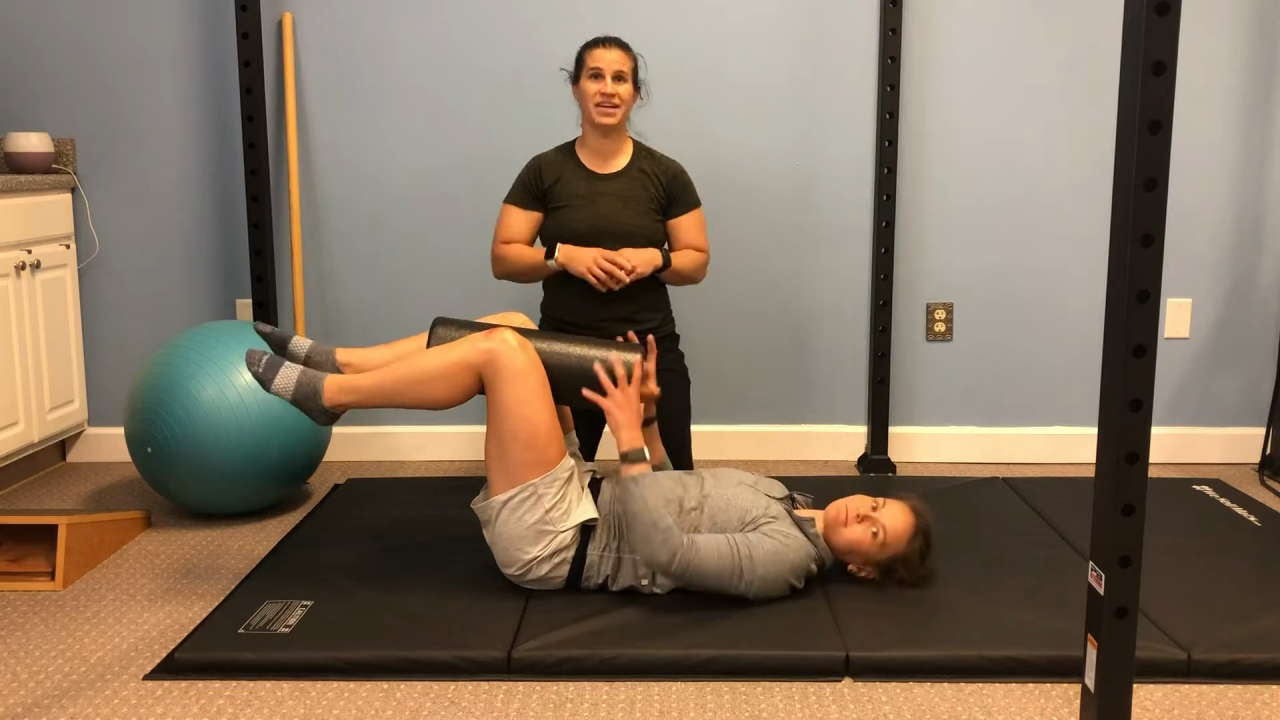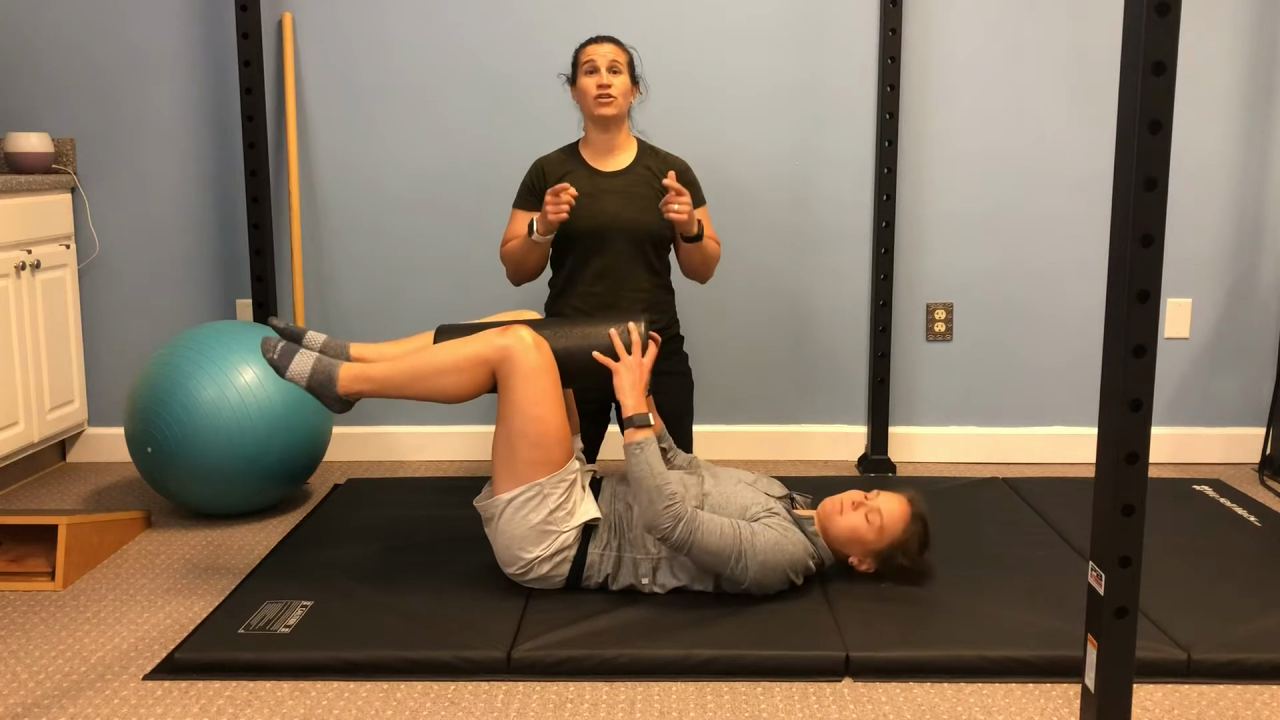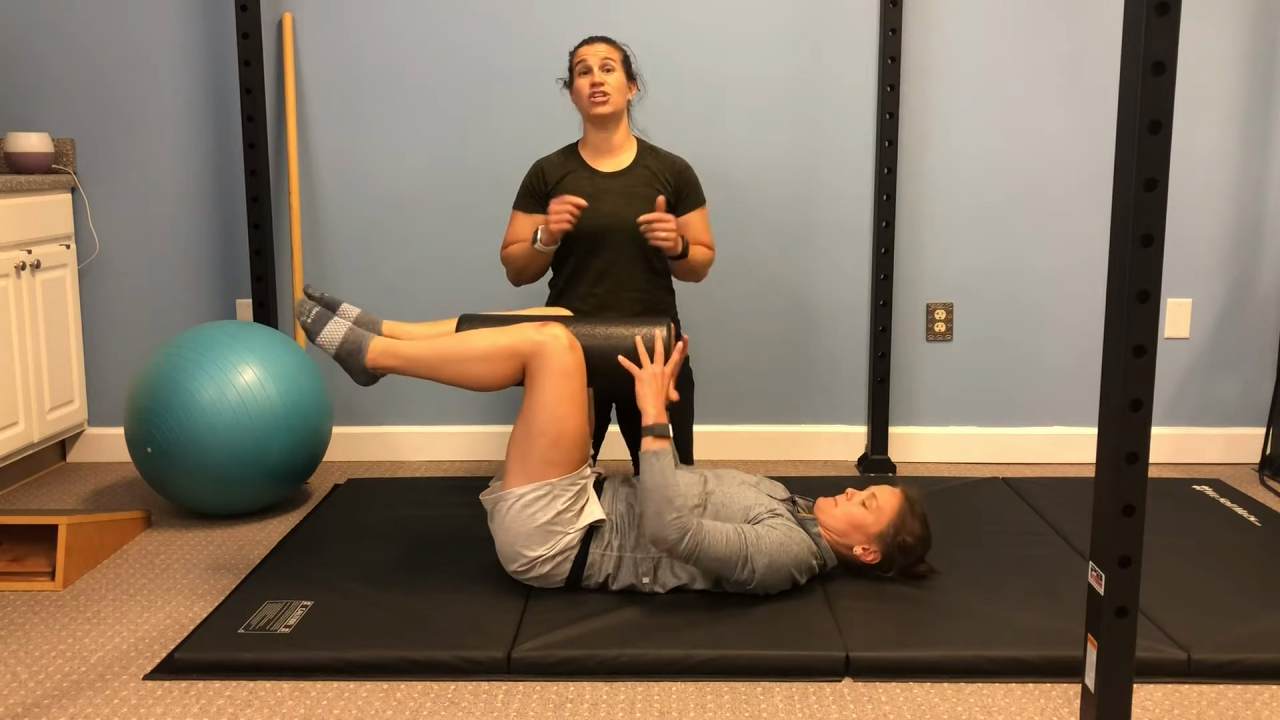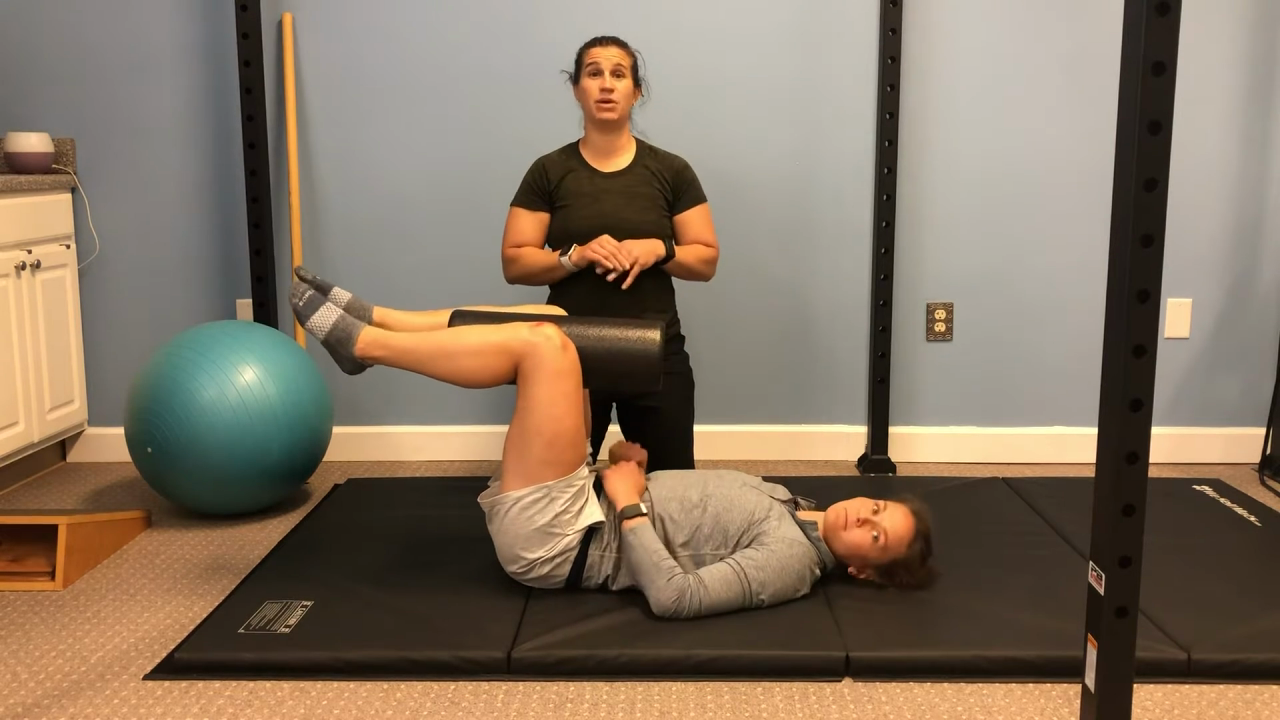
dt=0.7s
person 1, frame 1
left shoulder: (785, 558)
right shoulder: (788, 505)
left elbow: (663, 551)
left wrist: (627, 436)
right wrist: (646, 416)
left hip: (549, 542)
right hip: (581, 499)
left knee: (502, 350)
right knee: (514, 325)
left ankle: (323, 394)
right ankle: (333, 362)
person 1, frame 2
left shoulder: (782, 555)
right shoulder: (791, 506)
left elbow: (666, 518)
left wrist: (630, 406)
right wrist: (644, 400)
left hip: (549, 540)
right hip: (586, 497)
left knee: (517, 347)
right knee: (525, 326)
left ankle: (341, 382)
right ankle: (345, 355)
person 1, frame 3
left shoulder: (788, 553)
right shoulder: (789, 507)
left elbow: (670, 531)
left wrist: (654, 412)
right wrist: (659, 395)
left hip: (549, 539)
right hip: (591, 502)
left knee: (551, 344)
right knee: (557, 323)
left ankle: (368, 353)
right ankle: (372, 331)
person 1, frame 4
left shoulder: (792, 562)
right shoulder: (786, 505)
left elbow: (674, 596)
left wrist: (629, 504)
right wrist: (631, 470)
left hip: (551, 542)
right hip: (585, 504)
left knee: (542, 344)
right knee: (547, 319)
left ankle: (361, 343)
right ankle: (366, 317)
person 2, frame 1
left shoulder: (666, 174)
right shoulder: (544, 170)
left elbow: (696, 262)
right elbow: (503, 258)
left wrist: (656, 259)
right wrist: (563, 256)
person 2, frame 2
left shoulder: (669, 170)
right shoulder: (548, 171)
left elbow: (703, 271)
right elbow: (516, 272)
left wrist: (689, 227)
right wrist: (544, 228)
left hip: (656, 355)
person 2, frame 3
left shoulder: (672, 170)
right shoulder: (547, 173)
left elbow: (701, 263)
right elbow: (515, 269)
left wrist: (675, 244)
right wrist: (546, 234)
person 2, frame 4
left shoulder: (671, 171)
right shoulder: (548, 171)
left elbow: (706, 260)
right elbow: (514, 263)
left wrist: (658, 250)
right wrist: (575, 256)
left hip: (656, 356)
